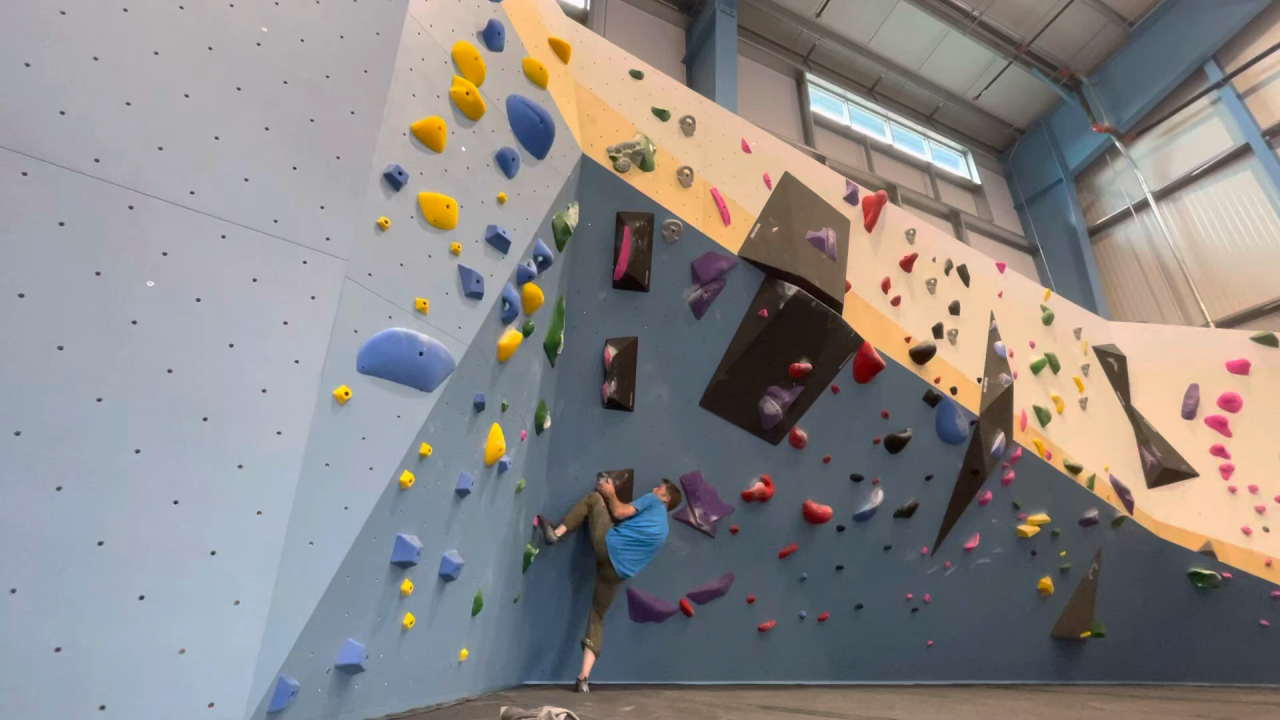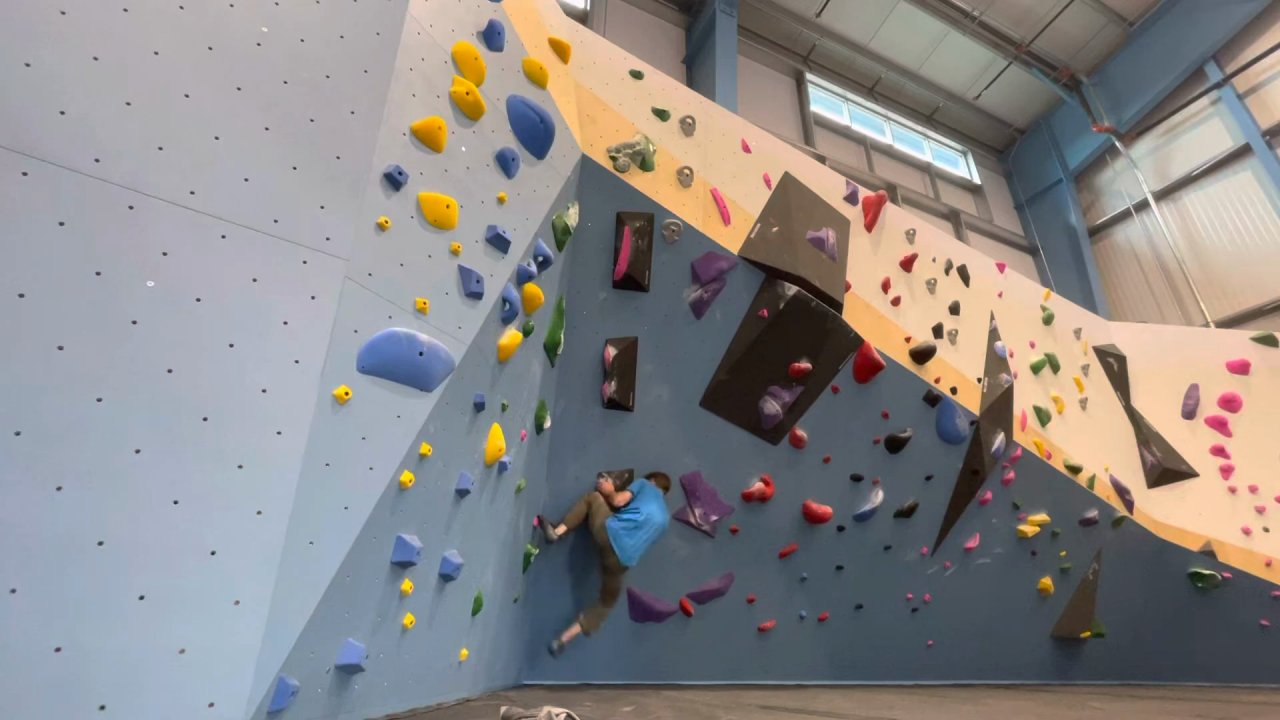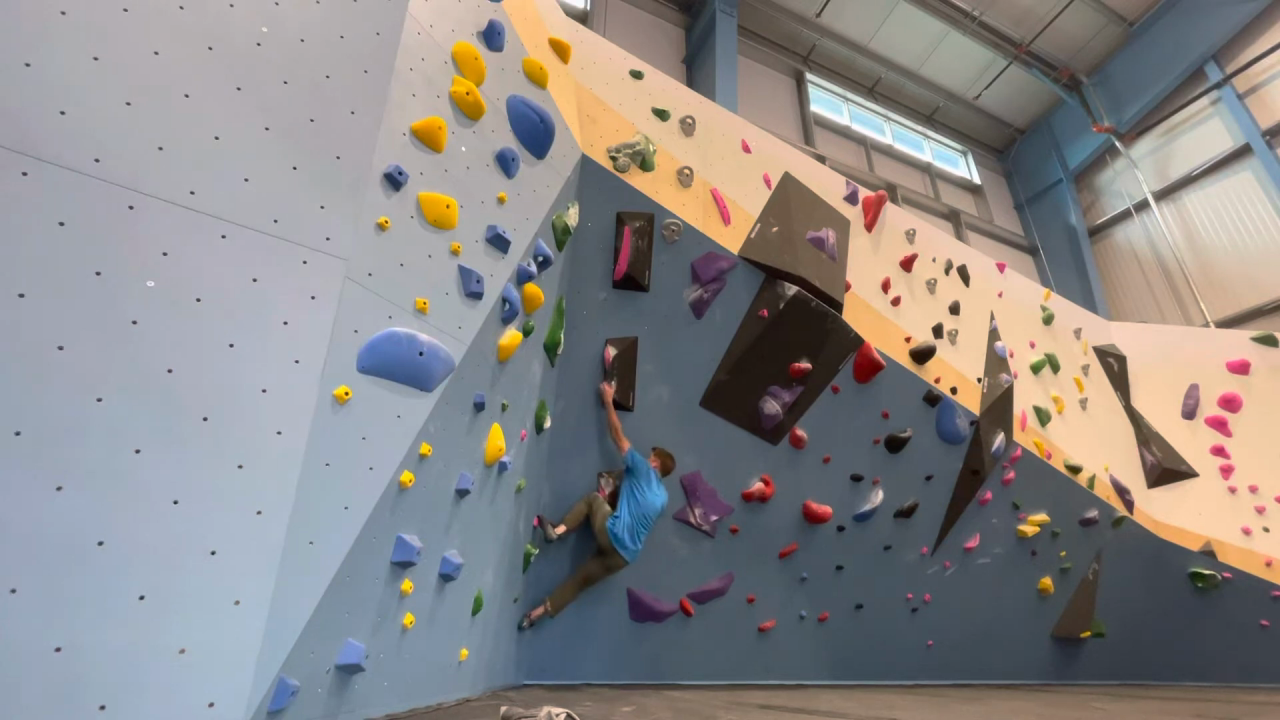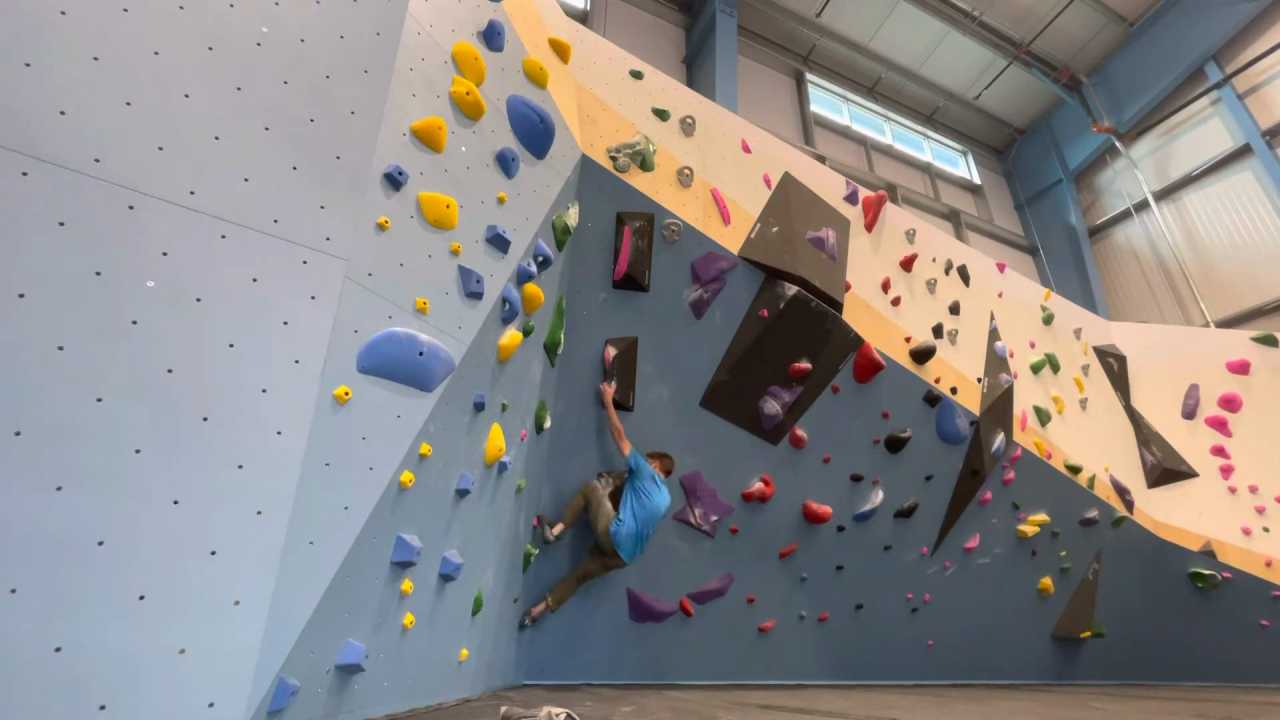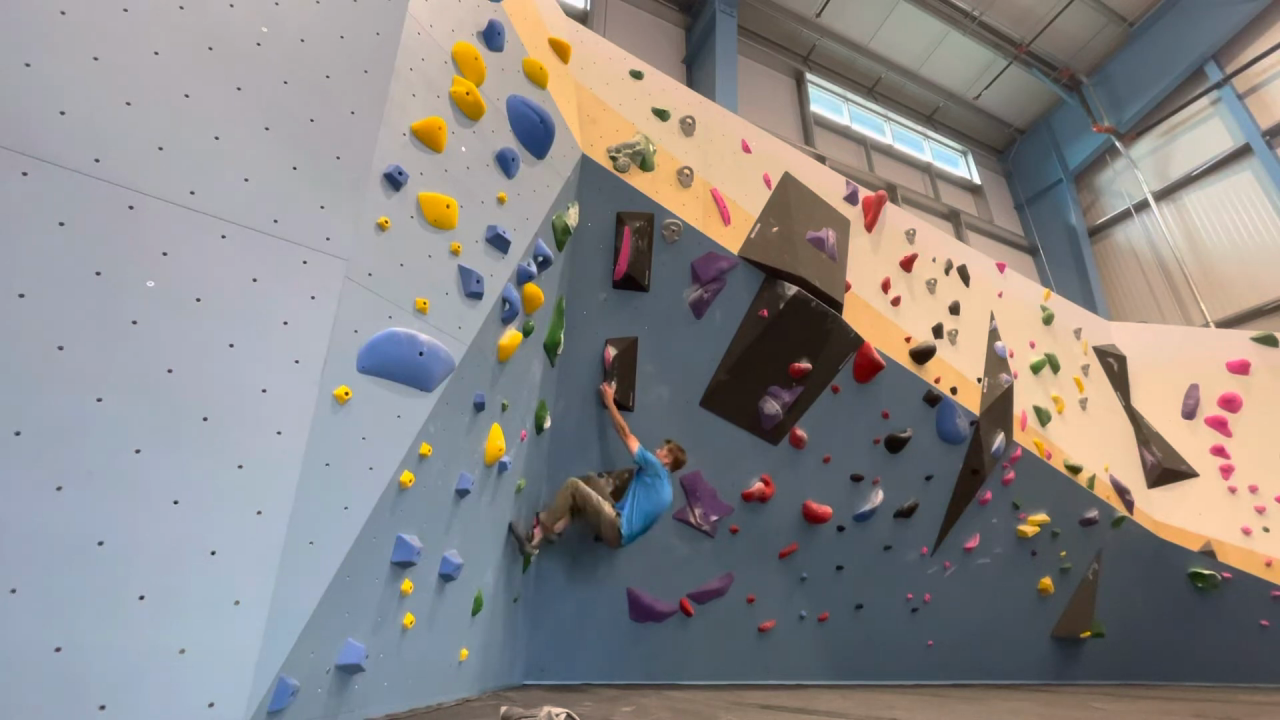
dt=1s
person 1, frame 1
left shoulder: (652, 501)
right shoulder: (662, 529)
left elbow: (620, 513)
left wrist: (610, 494)
left hip: (609, 543)
right hip: (618, 569)
left knee: (594, 497)
right knee: (597, 615)
left ankle: (557, 532)
right ankle: (584, 677)
person 1, frame 2
left shoulder: (646, 485)
right shoulder: (664, 518)
left elbow: (618, 501)
left wrist: (608, 491)
left hip: (610, 533)
right hip: (622, 559)
left knee: (593, 497)
right knee: (606, 602)
left ankle: (558, 530)
right ankle: (565, 638)
person 1, frame 3
left shoulder: (642, 470)
right shoulder: (663, 497)
left elbow: (618, 436)
left wrist: (608, 400)
right wrist: (612, 499)
left hip: (612, 535)
right hip: (625, 554)
left knee: (593, 498)
right knee: (581, 579)
left ankle: (557, 530)
right ankle: (540, 611)
person 1, frame 4
left shoulder: (645, 472)
right shoulder: (665, 498)
left elbow: (620, 437)
left wrist: (608, 401)
left hip: (613, 537)
right hip: (625, 556)
left knee: (591, 487)
right knee: (580, 574)
left ankle: (555, 530)
right ankle: (539, 609)
person 1, frame 5
left shoulder: (655, 467)
right shoulder: (664, 486)
left elbow: (626, 434)
left wrist: (609, 401)
left hip: (616, 530)
right hip: (618, 529)
left knee: (573, 485)
right knee: (590, 481)
left ankle: (533, 541)
right ankle: (555, 528)
